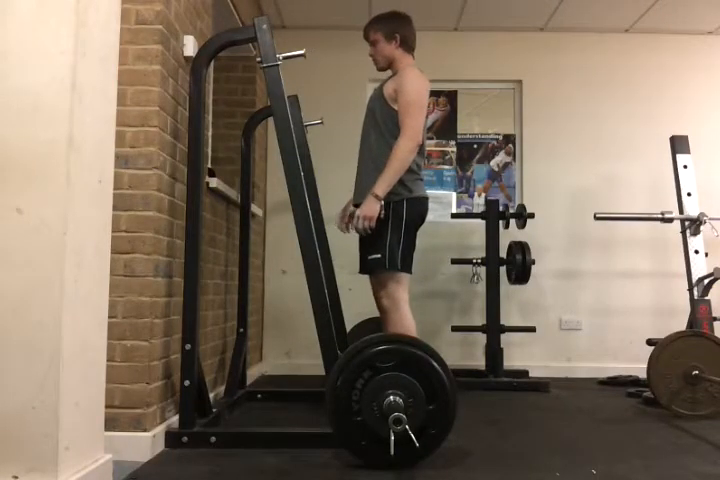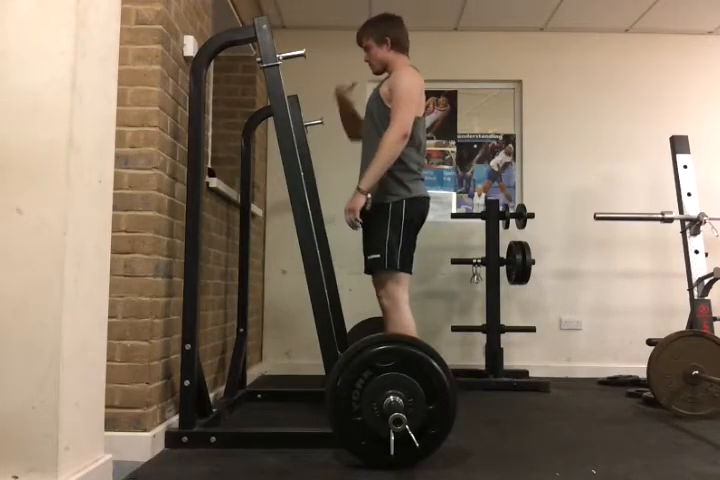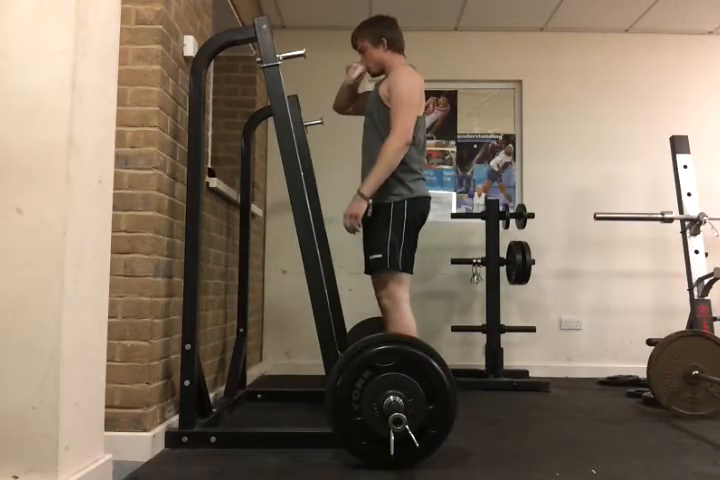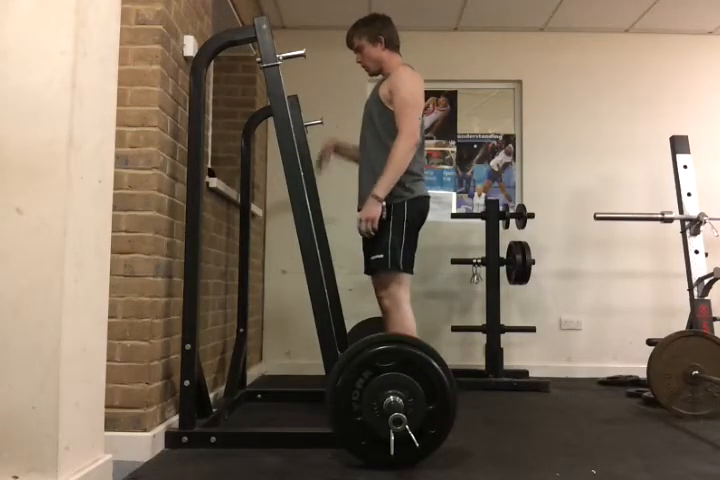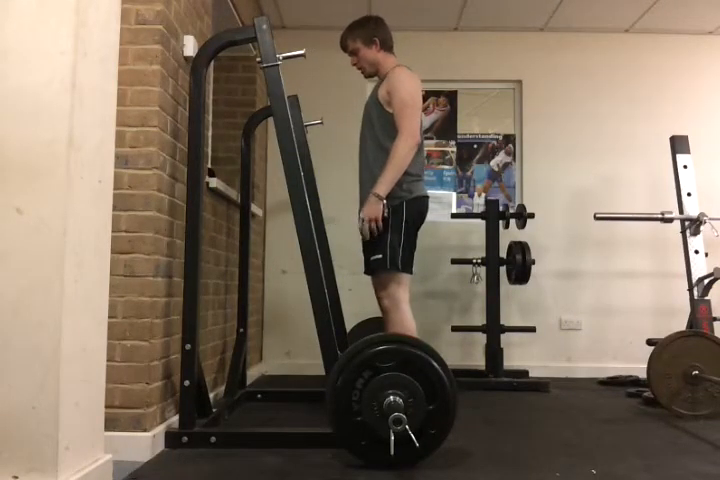
dt=0.4s
person 1, frame 1
left shoulder: (410, 78)
right shoulder: (393, 85)
left elbow: (410, 139)
left wrist: (375, 196)
right wrist: (358, 199)
left hip: (395, 201)
right hip: (384, 202)
left knee: (393, 295)
right knee: (386, 295)
person 1, frame 2
left shoulder: (405, 77)
right shoulder: (391, 85)
left elbow: (399, 134)
right elbow: (360, 133)
left wrist: (361, 190)
right wrist: (344, 103)
left hip: (398, 200)
right hip: (386, 201)
left knee: (393, 294)
right knee: (388, 294)
person 1, frame 3
left shoulder: (404, 76)
right shoulder: (388, 86)
left elbow: (401, 138)
right elbow: (342, 105)
left wrist: (362, 195)
right wrist: (353, 81)
left hip: (399, 200)
right hip: (387, 202)
left knee: (393, 293)
right knee: (388, 294)
person 1, frame 4
left shoulder: (404, 77)
right shoulder: (387, 87)
left elbow: (408, 139)
left wrist: (376, 198)
right wrist: (338, 147)
left hip: (397, 202)
right hip: (386, 204)
left knee: (394, 294)
right knee: (388, 294)
person 1, frame 5
left shoulder: (401, 78)
right shoulder: (385, 85)
left elbow: (409, 139)
left wrist: (376, 196)
left hip: (396, 202)
right hip: (384, 204)
left knee: (394, 294)
right knee: (387, 294)
